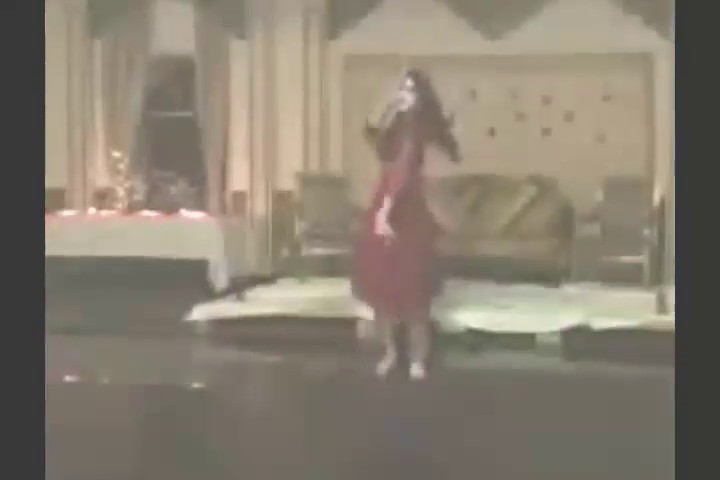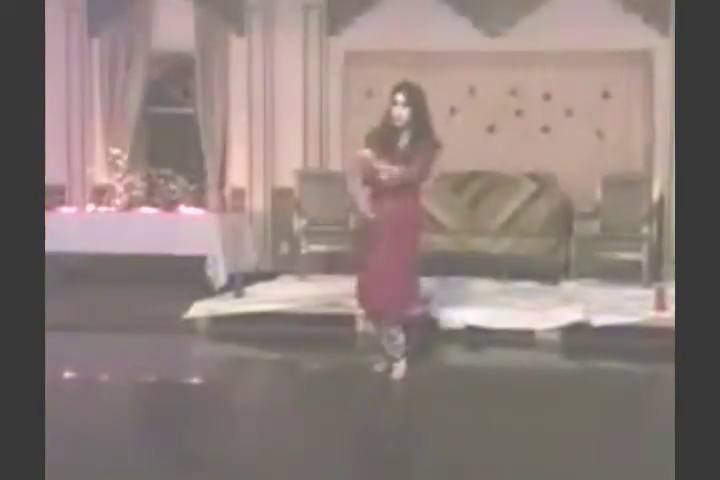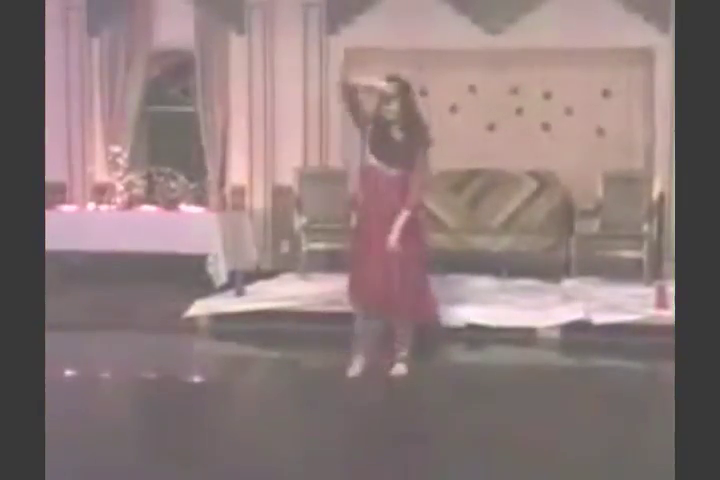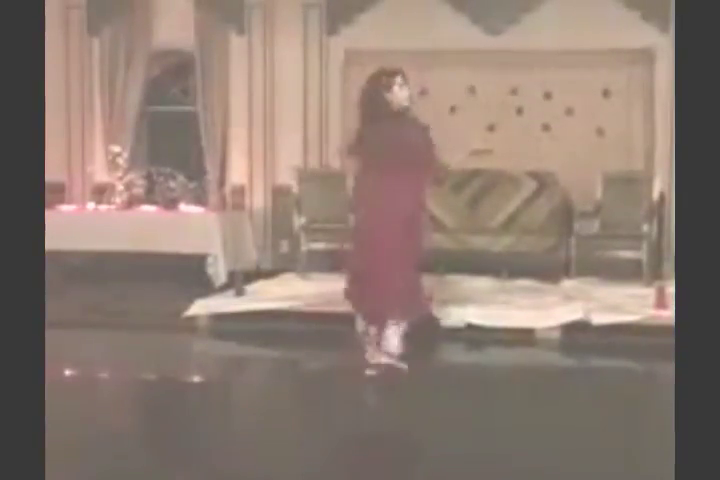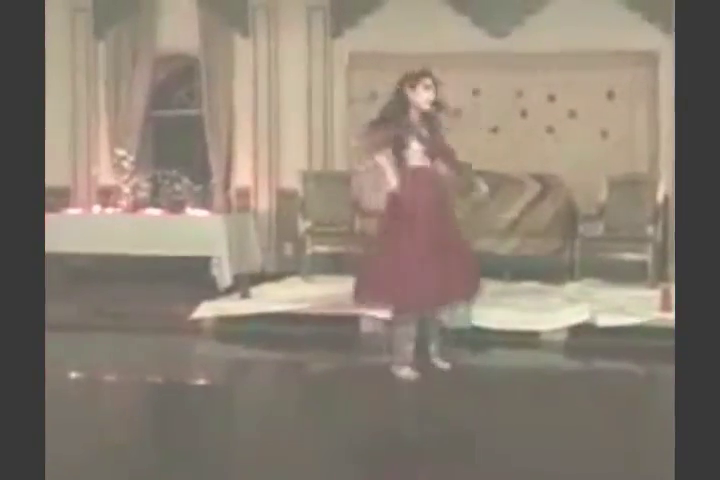
dt=0.7s
person 1, frame 1
left shoulder: (414, 126)
right shoulder: (398, 125)
left elbow: (402, 171)
right elbow: (374, 136)
left wrist: (383, 214)
right wrist: (389, 109)
left hip: (406, 211)
right hip: (386, 206)
left knee: (409, 284)
right knee: (379, 282)
left ankle: (417, 357)
right ankle: (388, 350)
person 1, frame 2
left shoulder: (425, 143)
right shoulder: (377, 137)
left elbow: (413, 174)
right elbow: (360, 173)
left wrist: (381, 169)
right wrist: (361, 198)
left hip: (402, 217)
right hip: (375, 215)
left knee: (388, 283)
right knee: (374, 285)
left ankle: (397, 355)
right ankle: (390, 351)
person 1, frame 3
left shoulder: (417, 139)
right shoulder: (371, 128)
left elbow: (416, 184)
right elbow: (348, 91)
left wrist: (400, 224)
right wrist: (373, 86)
left hip: (403, 220)
right hip: (371, 219)
left knee: (404, 289)
right knee: (368, 286)
left ankle: (401, 356)
right ankle: (361, 353)
person 1, frame 4
left shoulder: (368, 132)
right shoulder: (413, 130)
left elbow: (360, 173)
right elbow: (432, 171)
left hip: (372, 213)
right hip: (401, 215)
left knee: (376, 285)
right knee: (399, 287)
left ankle: (376, 354)
right ankle: (387, 351)
person 1, frame 5
left shoulder: (430, 129)
right shoulder: (396, 127)
left elbow: (450, 161)
right elbow: (372, 145)
right wrist: (389, 177)
left hip: (435, 210)
right hip: (408, 212)
left knee: (437, 280)
right knee: (409, 284)
left ankle: (434, 349)
right ankle: (401, 360)
